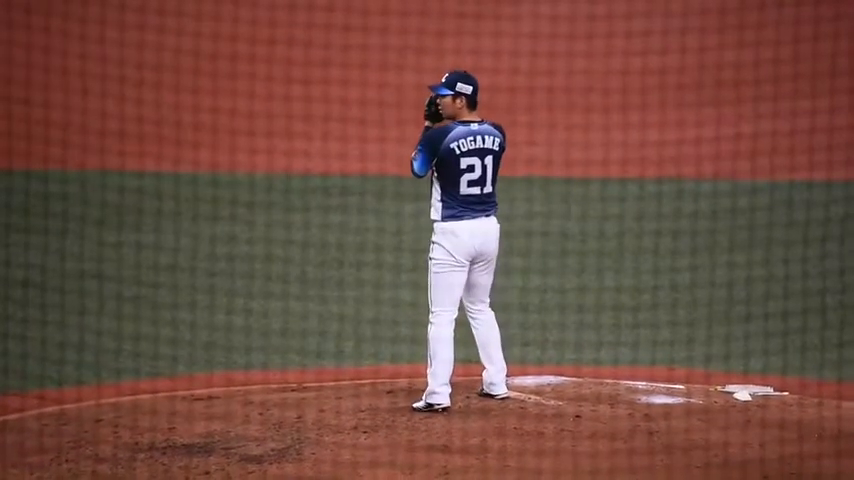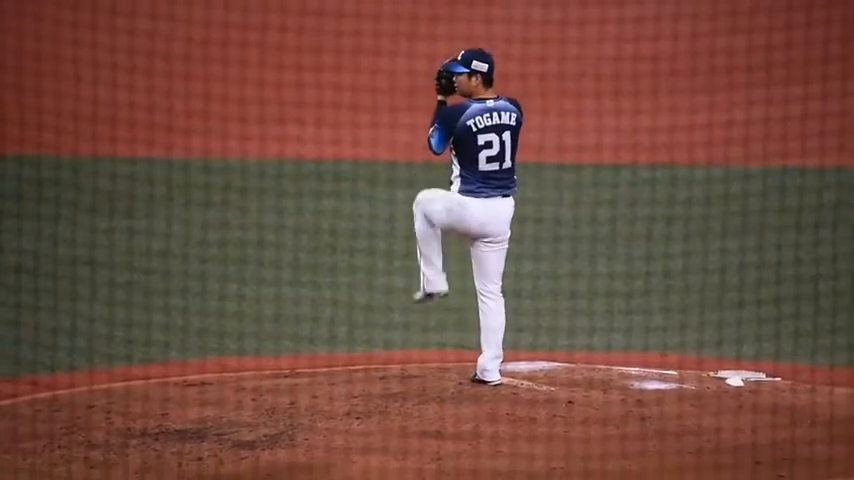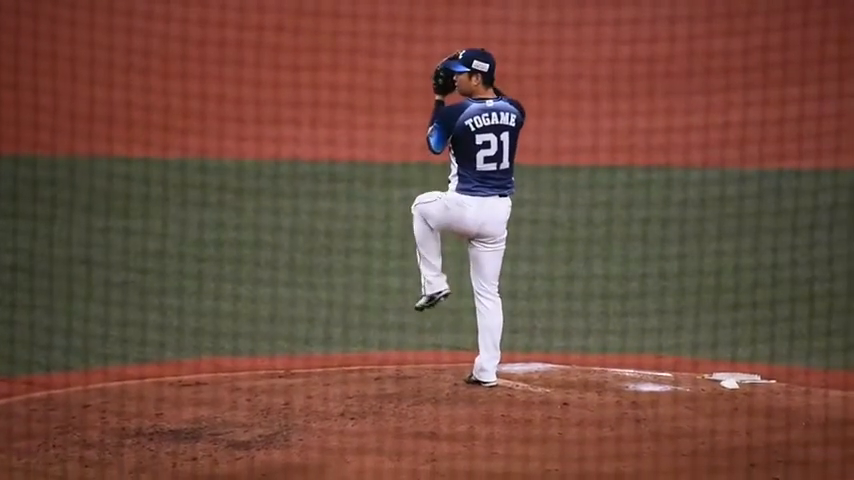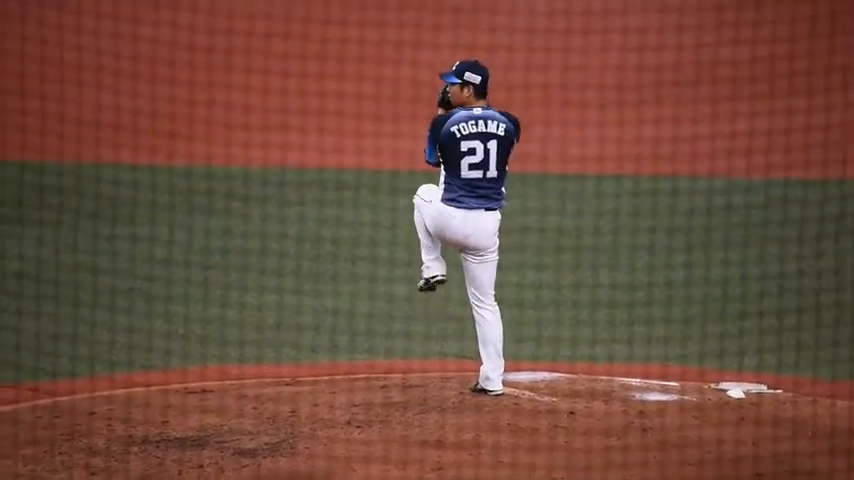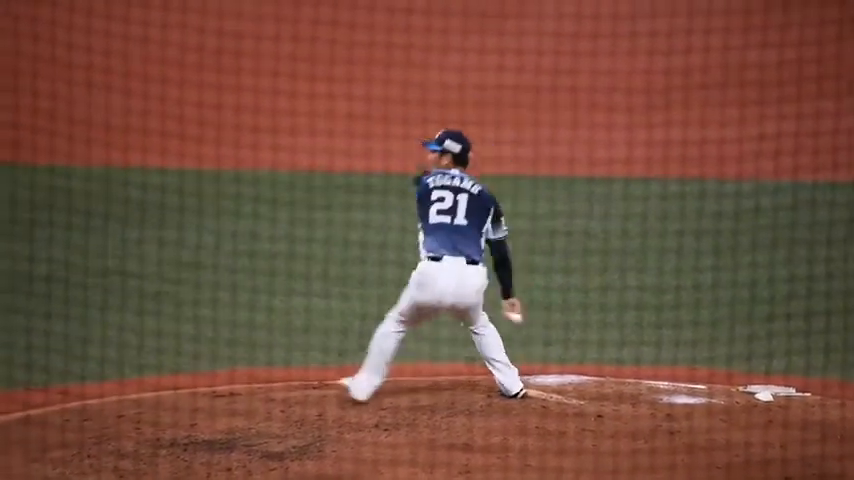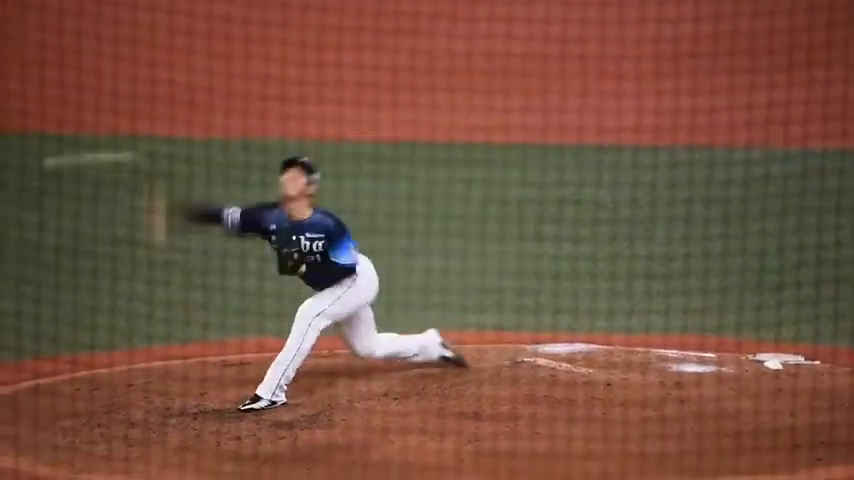
dt=0.4s
person 1, frame 1
left shoulder: (438, 136)
right shoulder: (497, 134)
left elbow: (417, 169)
left wrist: (428, 125)
left hip: (453, 233)
right hip: (488, 229)
left knee: (442, 316)
right knee: (480, 308)
left ankle: (438, 394)
right ankle: (496, 383)
person 1, frame 2
left shoulder: (456, 113)
right shoulder: (514, 110)
left elbow: (435, 146)
left wrist: (441, 99)
right wrist: (453, 100)
left hip: (465, 207)
right hip: (502, 210)
left knee: (424, 201)
right knee: (491, 292)
left ankle: (434, 281)
right ankle: (490, 369)
person 1, frame 3
left shoulder: (455, 113)
right shoulder: (515, 111)
left elbow: (434, 146)
left wrist: (439, 98)
right wrist: (487, 83)
left hip: (463, 207)
right hip: (498, 212)
left knee: (422, 206)
right knee: (487, 292)
left ankle: (434, 284)
right ankle: (487, 370)
person 1, frame 4
left shoulder: (445, 122)
right shoulder: (508, 124)
left elbow: (432, 158)
left hip: (449, 217)
right hip: (486, 224)
left knee: (424, 194)
right knee: (484, 302)
left ankle: (433, 269)
right ankle: (492, 379)
person 1, frame 5
left shoulder: (426, 182)
right shoulder: (485, 197)
right elbow: (500, 250)
right wrist: (508, 295)
left hip: (432, 275)
right hip: (471, 279)
left knee: (395, 324)
right knee: (480, 326)
left ankle: (364, 385)
right ankle: (511, 385)
person 1, frame 6
left shoulder: (328, 224)
right shoulder: (269, 217)
left elbow: (348, 268)
right elbow: (229, 218)
left wrist: (306, 268)
right wrist: (190, 212)
left hip: (358, 282)
right hip: (335, 289)
left knee: (308, 318)
right knee: (368, 347)
left ankle: (272, 392)
right ankle: (434, 346)
